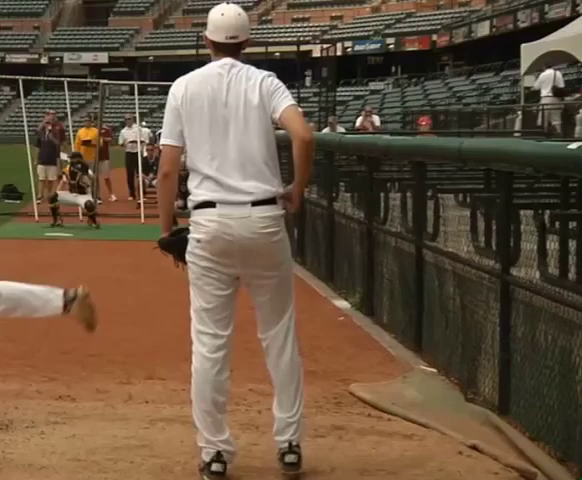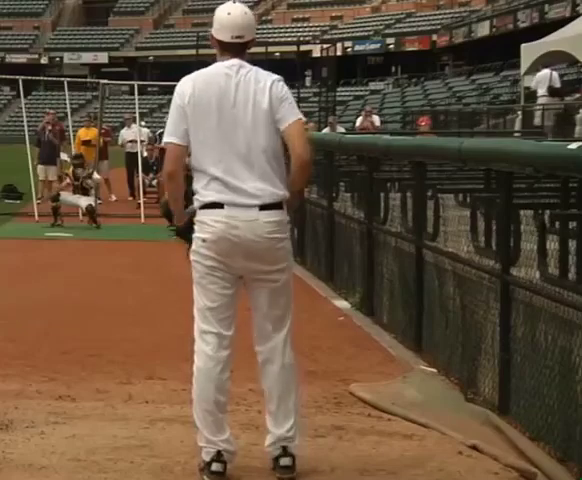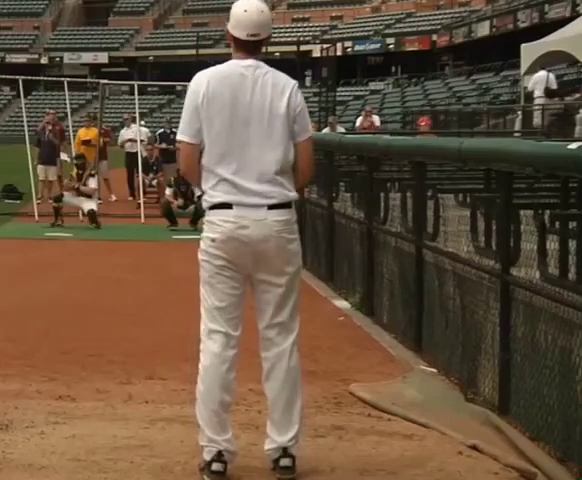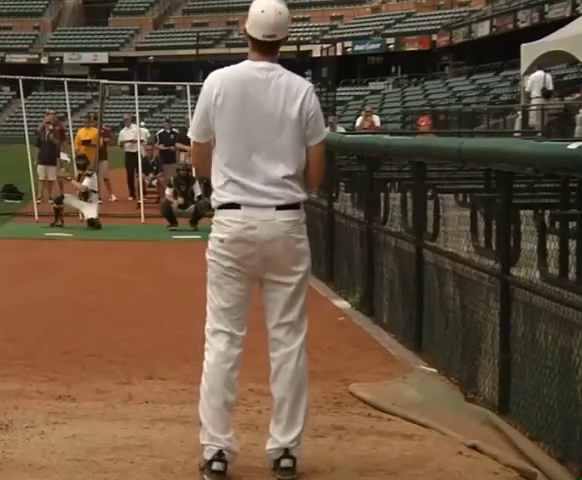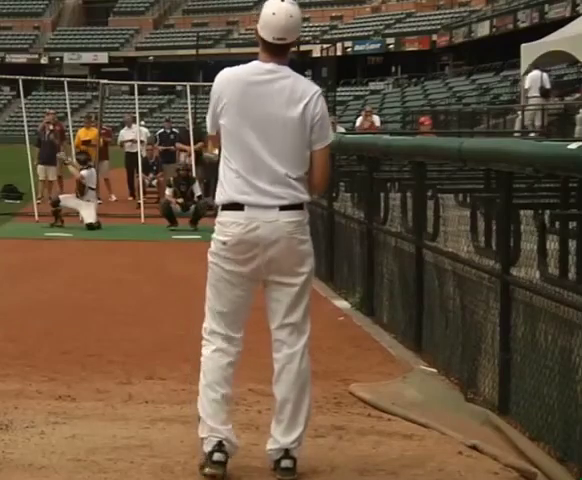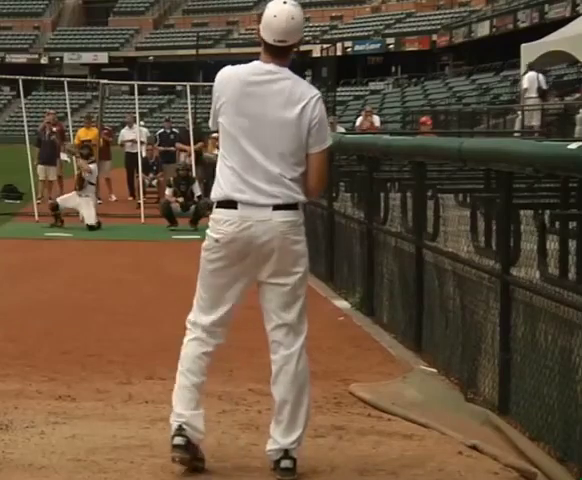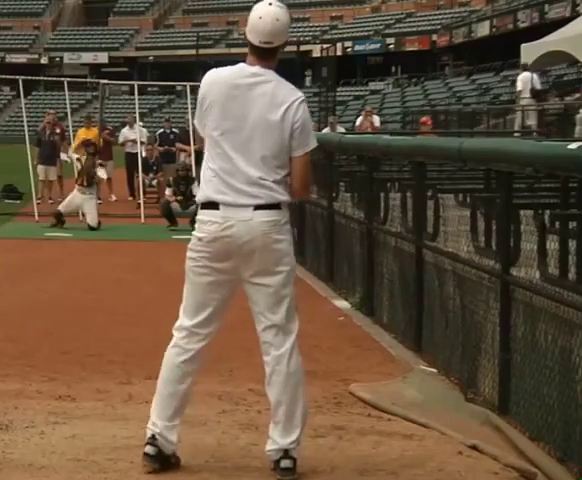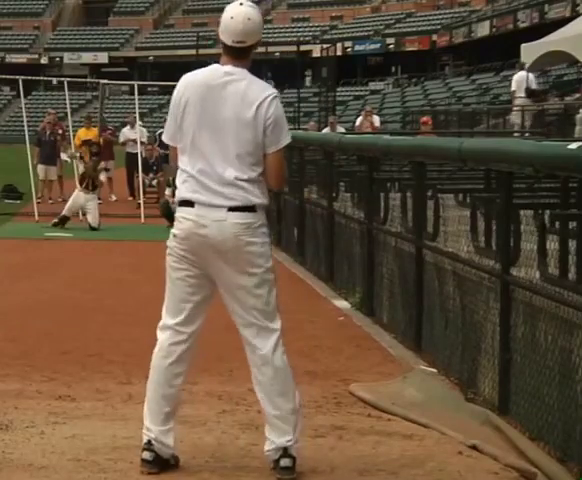
dt=0.2s
person 1, frame 1
left shoulder: (183, 87)
right shoulder: (263, 81)
left elbow: (168, 170)
right elbow: (304, 136)
left wrist: (166, 228)
right wrist: (298, 188)
left hip: (209, 221)
right hip: (264, 218)
left knee: (210, 342)
right knee: (278, 335)
right ankle: (288, 441)
person 1, frame 2
left shoulder: (189, 86)
right shoulder: (271, 84)
left elbow: (172, 169)
right elbow: (302, 156)
left wrist: (180, 218)
right wrist: (290, 196)
left hip: (214, 223)
right hip: (268, 222)
left knee: (212, 341)
right knee: (274, 339)
person 1, frame 3
left shoulder: (204, 82)
right shoulder: (287, 87)
left elbow: (188, 165)
right elbow: (305, 170)
left hip: (223, 222)
right hip: (277, 223)
left knee: (218, 340)
right knee: (279, 340)
person 1, frame 4
left shoulder: (217, 82)
right shoulder: (302, 90)
left elbow: (198, 157)
right elbow: (315, 175)
left hip: (232, 222)
right hip: (286, 223)
left knee: (222, 339)
right knee: (287, 339)
person 1, frame 5
left shoulder: (226, 81)
right shoulder: (310, 94)
right elbow: (320, 181)
left hip: (235, 222)
right hip: (290, 225)
left knee: (219, 336)
right knee: (291, 340)
left ankle: (215, 439)
person 1, frame 6
left shoulder: (226, 79)
right shoulder: (308, 97)
right elbow: (316, 184)
left hip: (230, 219)
right hip: (284, 224)
left knee: (203, 327)
right knee: (288, 340)
left ankle: (185, 426)
person 1, frame 7
left shoulder: (211, 82)
right shoulder: (291, 100)
right elbow: (299, 187)
left hip: (214, 222)
right hip: (267, 225)
left knee: (190, 332)
right knee: (280, 341)
left ankle: (159, 438)
person 1, frame 8
left shoulder: (186, 85)
right shoulder: (263, 96)
right elbow: (275, 180)
left hip: (190, 221)
right hip: (241, 225)
left knee: (173, 334)
right knee: (264, 338)
